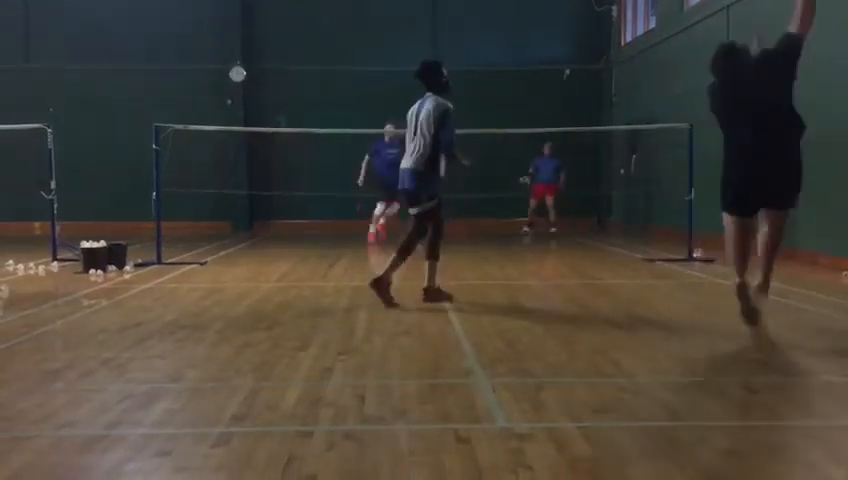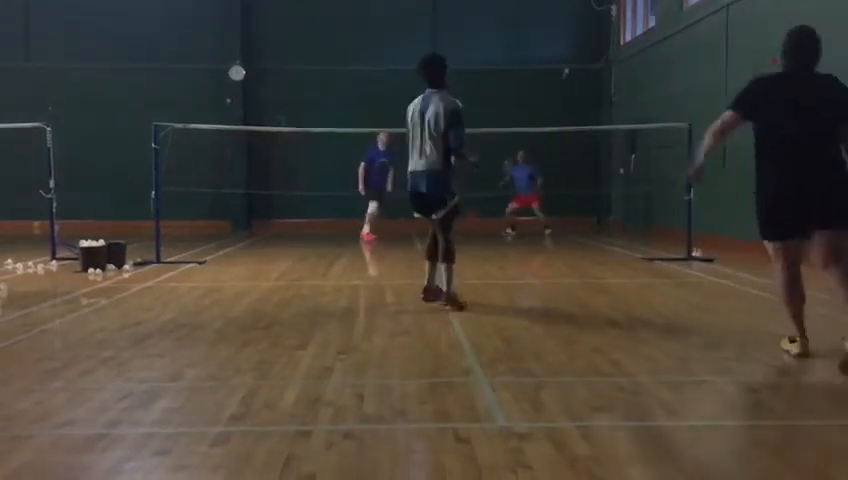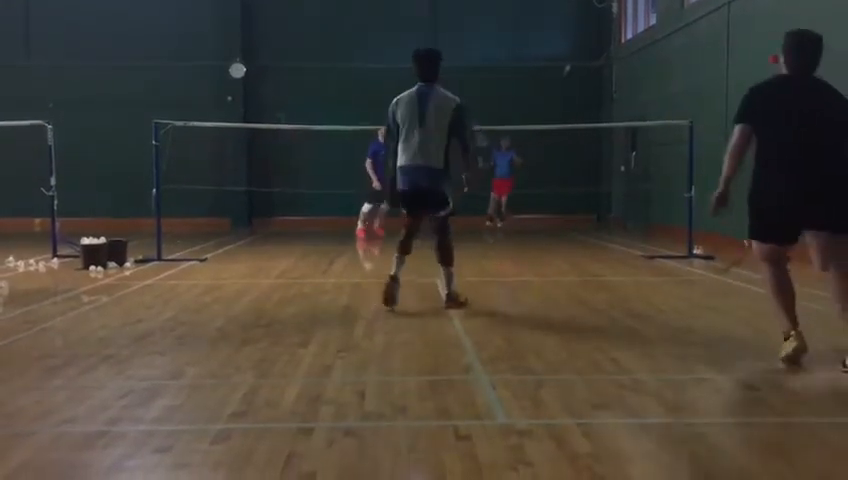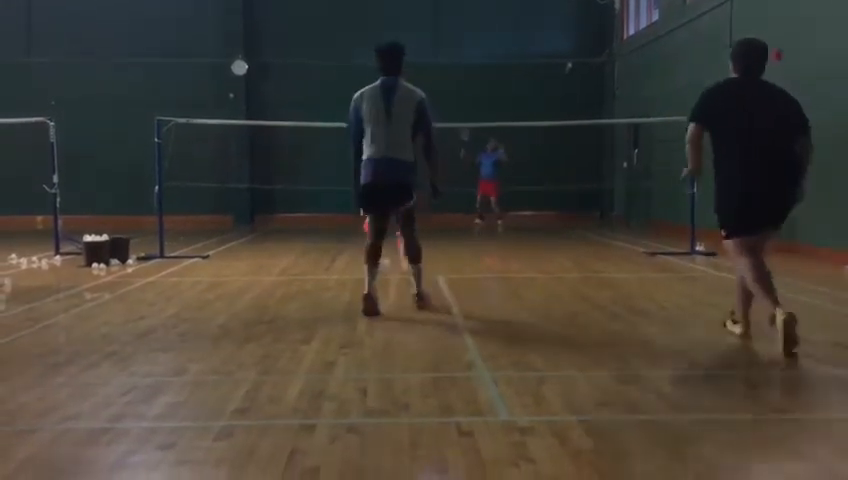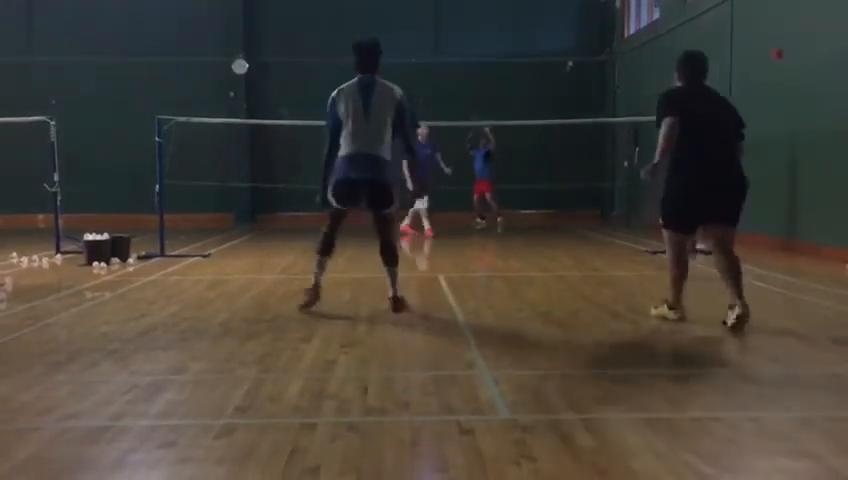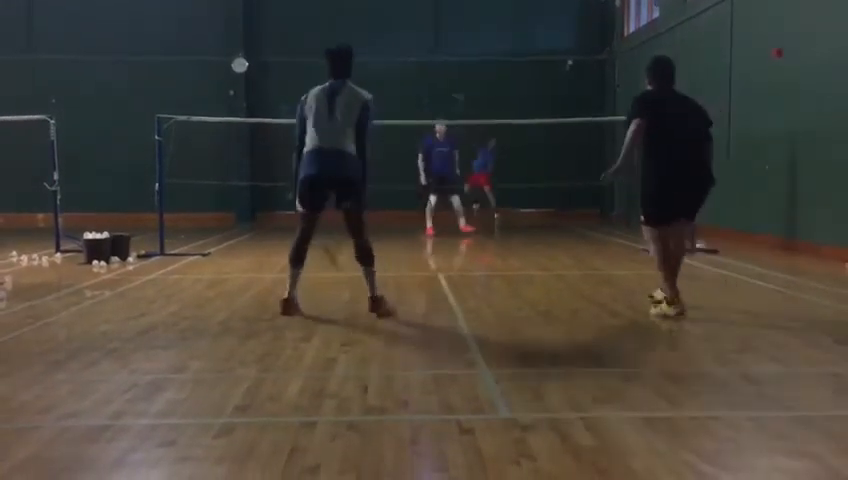
dt=0.4s
person 1, frame 1
left shoulder: (720, 94)
right shoulder: (770, 65)
left hip: (742, 169)
right hip: (783, 166)
left knee: (736, 229)
right knee: (773, 224)
left ankle: (741, 283)
right ankle: (763, 283)
person 1, frame 2
left shoulder: (762, 89)
left elbow: (724, 124)
left wrist: (700, 159)
left hip: (779, 190)
left knee: (786, 263)
left ankle: (799, 337)
person 1, frame 3
left shoulder: (760, 94)
left elbow: (739, 142)
left wrist: (724, 185)
left hip: (775, 192)
left knee: (772, 261)
left ankle: (793, 334)
person 1, frame 4
left shoulder: (716, 95)
right shoulder: (783, 98)
left elbow: (694, 135)
right elbow: (804, 144)
left wrist: (694, 165)
right wrist: (795, 180)
left hip: (738, 187)
right hip: (779, 186)
left knee: (744, 254)
right knee: (751, 249)
left ankle: (779, 312)
right ankle: (740, 319)
person 1, frame 5
left shoulder: (672, 98)
right shoulder: (723, 103)
left elbow: (669, 128)
right elbow: (736, 144)
left wrist: (657, 161)
left hip: (686, 183)
right hip: (728, 182)
left knee: (676, 245)
right knee: (723, 247)
left ankle: (674, 305)
right ankle: (738, 303)
person 1, frame 6
left shoulder: (646, 101)
right shoulder: (692, 106)
left elbow: (637, 129)
right elbow: (706, 144)
left wrist: (620, 162)
right wrist: (702, 174)
left hip: (662, 179)
right hip: (695, 179)
left knee: (658, 238)
right knee: (677, 235)
left ankle: (672, 300)
right ankle: (669, 290)
person 2, frame 1
left shoulder: (415, 108)
right shoulder: (442, 108)
right elbow: (447, 148)
right wrist: (462, 163)
left hip: (410, 173)
right hip: (423, 176)
left knee: (436, 226)
right knee: (418, 231)
left ankle: (431, 287)
right ankle: (383, 278)
person 2, frame 2
left shoulder: (414, 105)
right shoulder: (450, 106)
right elbow: (456, 148)
right wrist: (468, 160)
left hip: (416, 174)
right hip: (437, 175)
left knee: (437, 229)
right knee: (444, 231)
left ankle: (430, 285)
right ankle: (448, 291)
person 2, frame 3
left shoulder: (398, 102)
right shoulder: (452, 103)
left elbow: (392, 146)
right elbow: (463, 144)
left wrist: (393, 178)
right wrist: (467, 171)
left hip: (407, 174)
right hip: (435, 174)
left knee: (409, 229)
right knee: (442, 232)
left ankle: (394, 278)
right ankle: (450, 293)
person 2, frame 4
left shoulder: (361, 97)
right shoulder: (416, 97)
left elbow: (355, 142)
right elbow: (427, 142)
left wrist: (357, 180)
right wrist: (433, 177)
left hip: (373, 171)
right hip: (403, 170)
left knee: (376, 234)
right knee: (408, 232)
left ankle: (369, 293)
right ankle: (419, 290)
person 2, frame 5
left shoulder: (339, 95)
right shoulder: (394, 94)
left elbow: (332, 143)
right elbow: (407, 138)
left wrist: (324, 181)
right wrist: (416, 170)
left hip: (347, 167)
right hip: (380, 170)
left knee: (331, 228)
right knee: (386, 233)
left ankle: (316, 285)
right ankle: (395, 295)
person 2, frame 6
left shoulder: (309, 97)
right shoulder: (362, 98)
left elbow: (299, 144)
right elbow: (361, 145)
left wrist: (296, 182)
right wrist: (362, 184)
left hip: (313, 165)
right hip: (345, 166)
left knee: (304, 233)
right knee: (358, 233)
left ankle: (290, 297)
right ankle: (374, 297)
